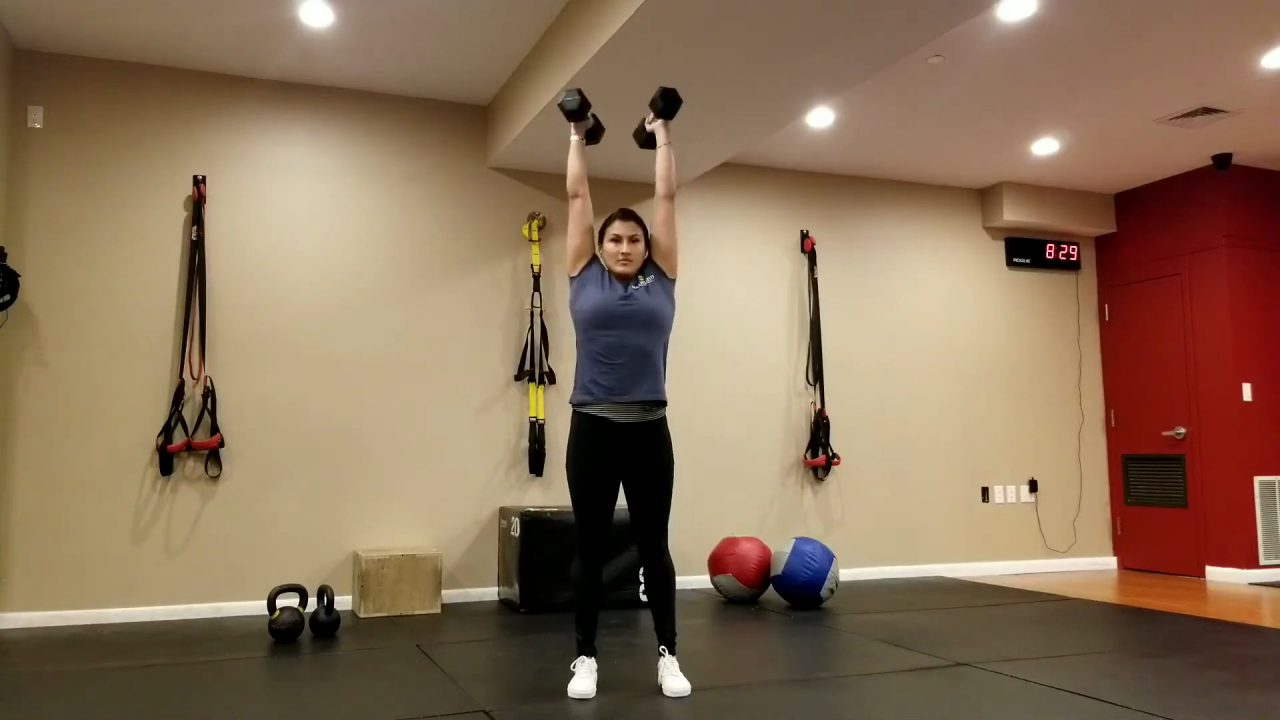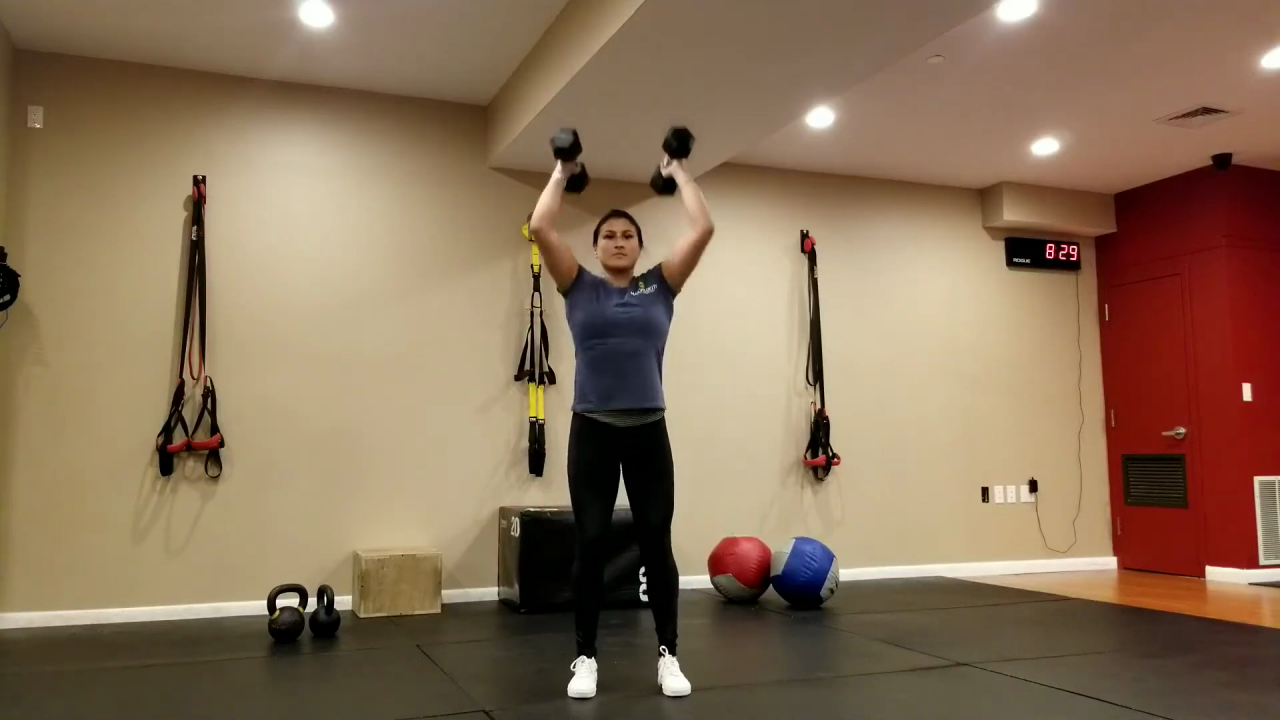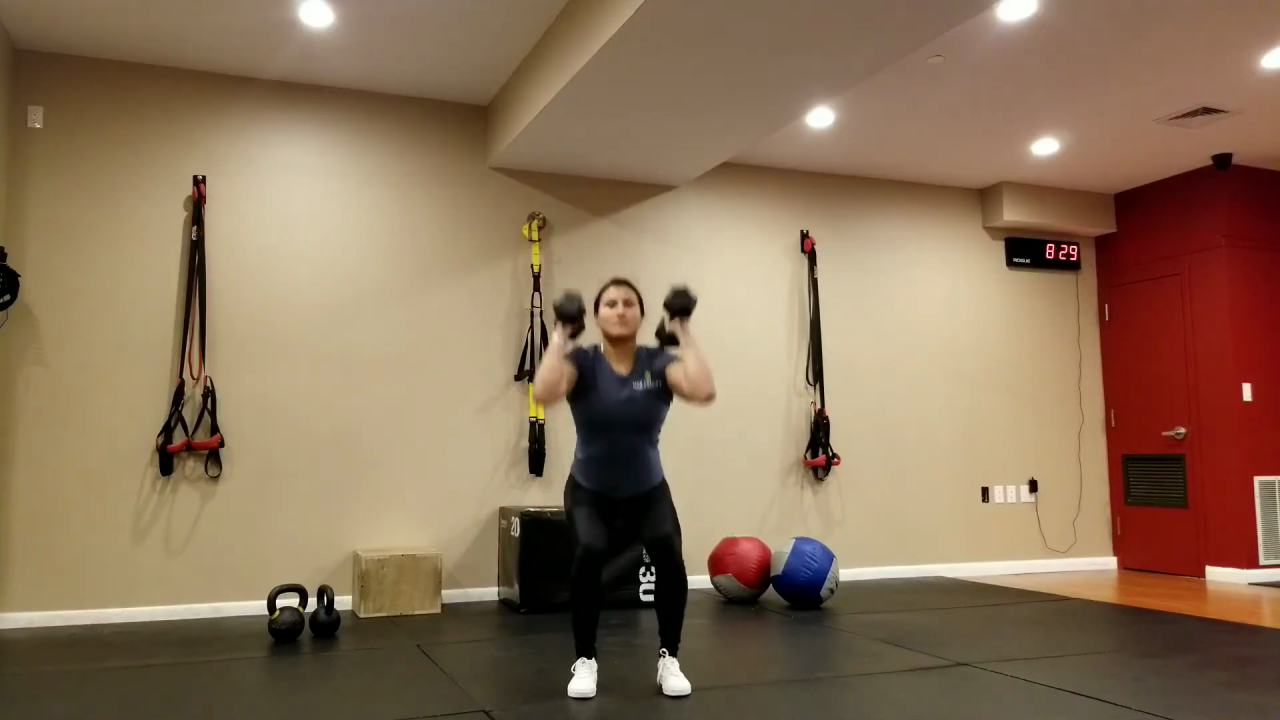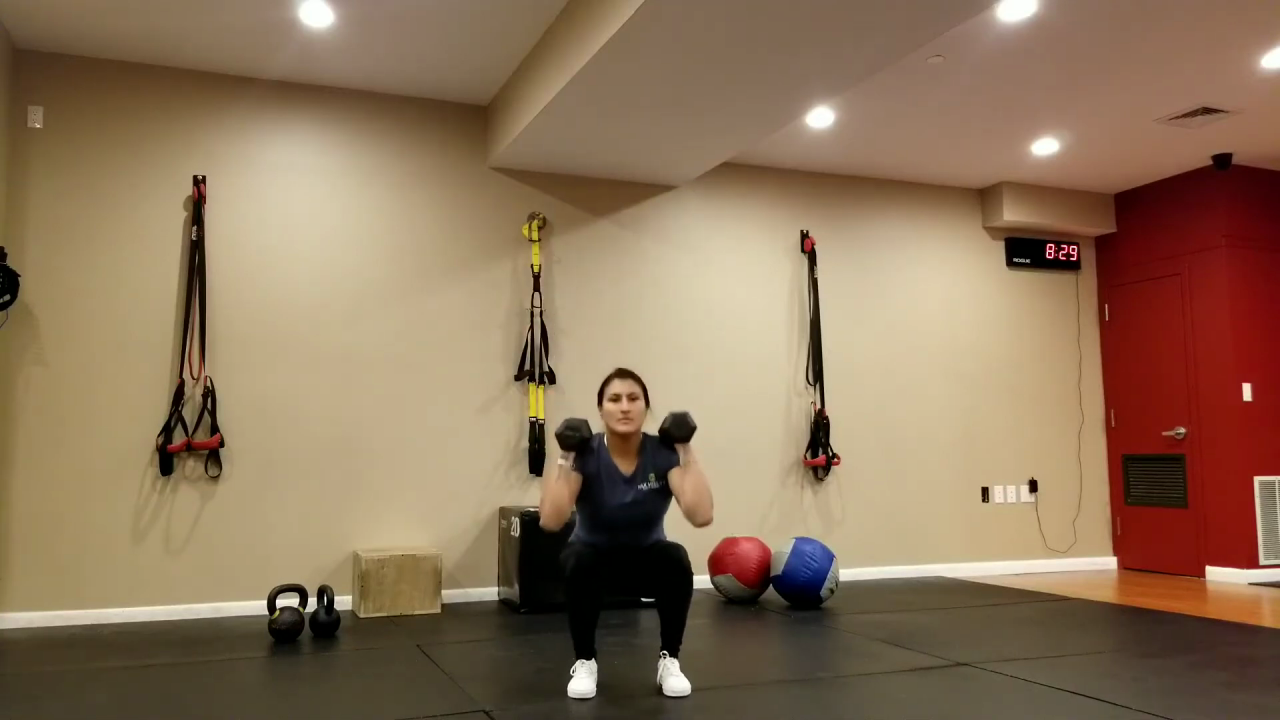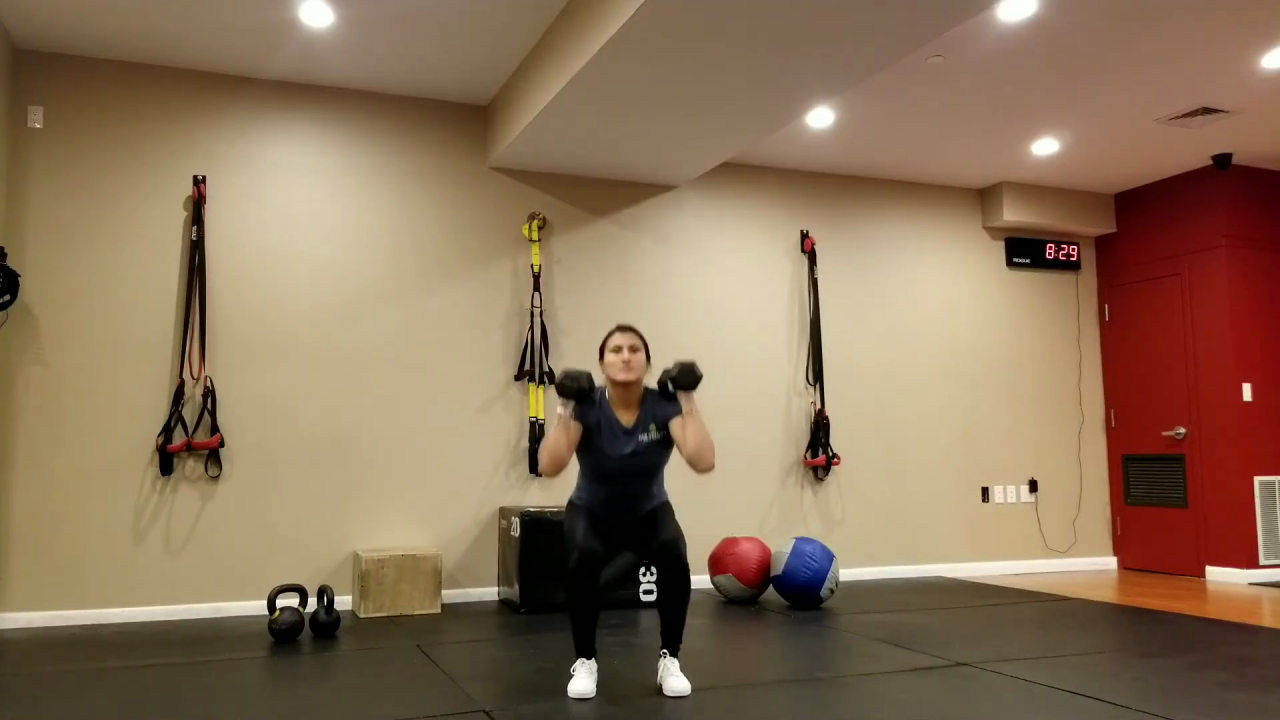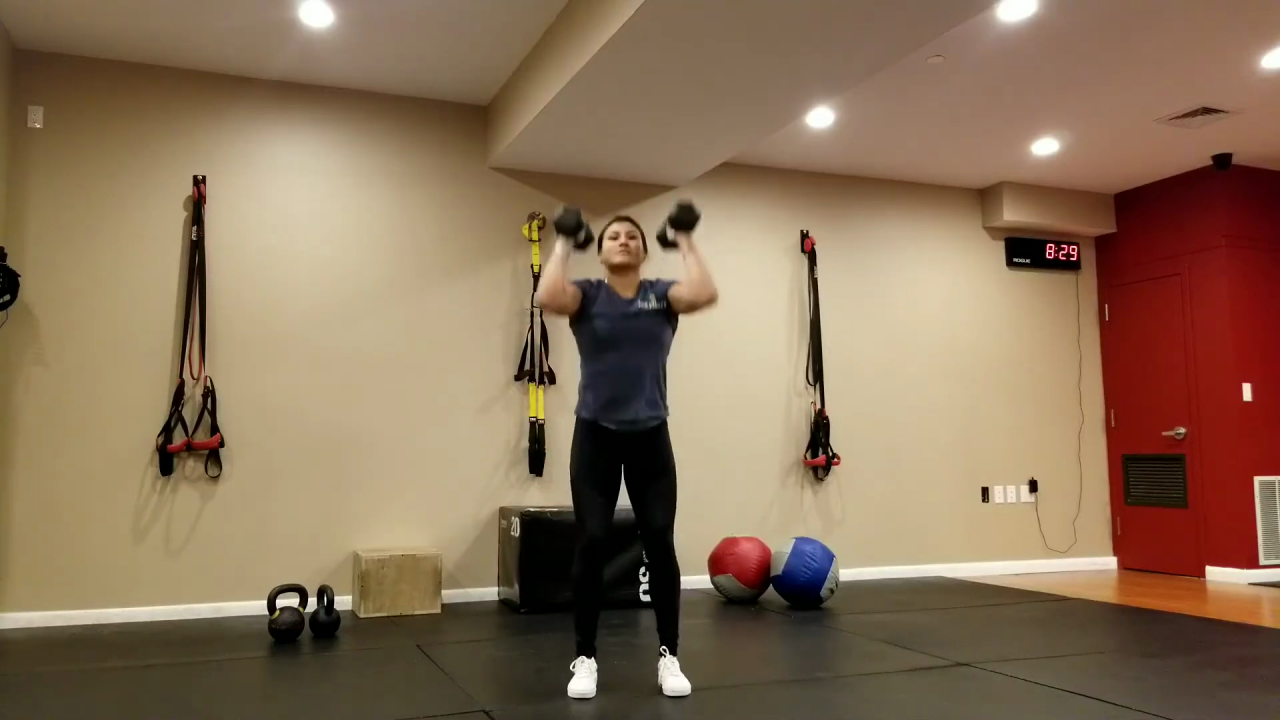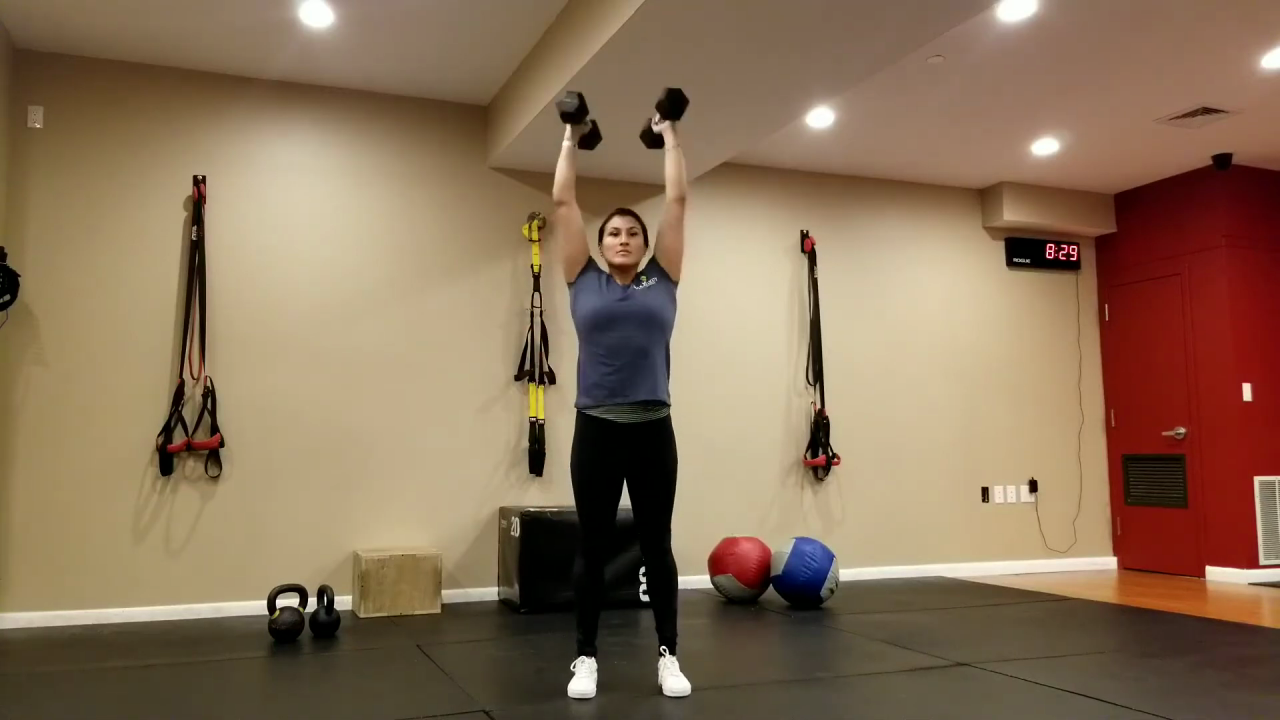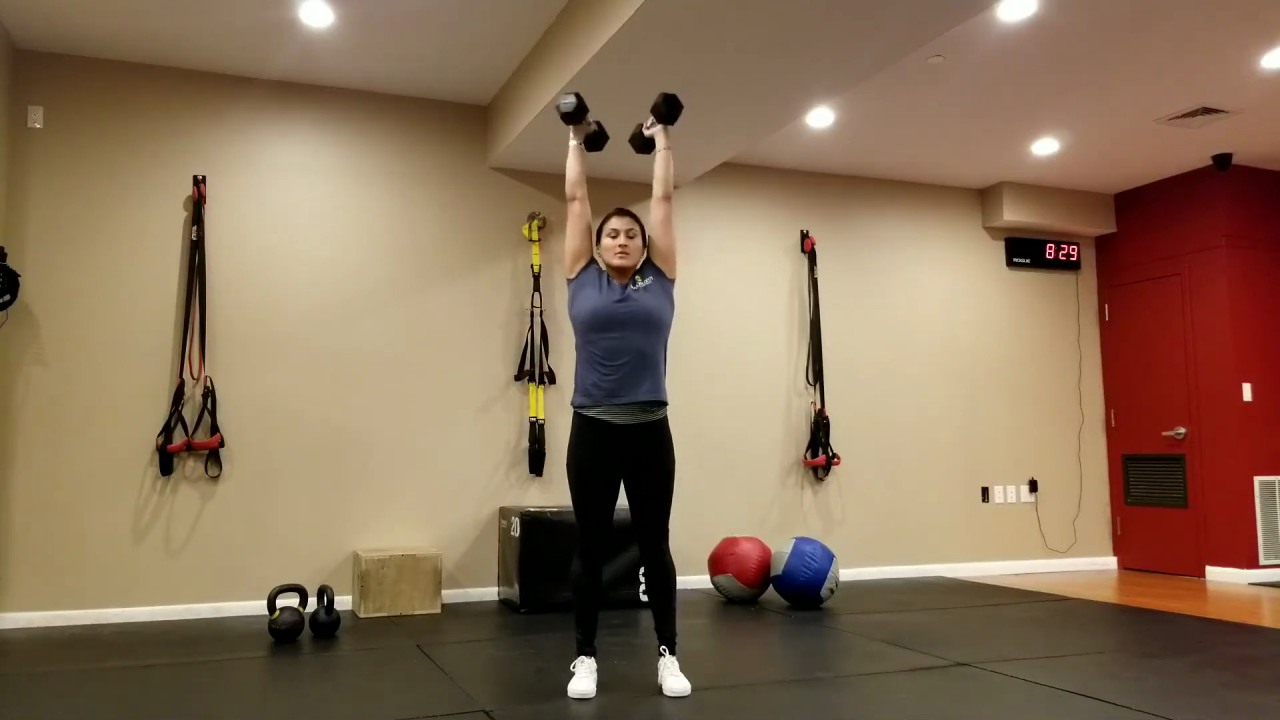
dt=0.3s
person 1, frame 1
left shoulder: (660, 280)
right shoulder: (585, 277)
left elbow: (667, 198)
right elbow: (575, 195)
left wrist: (662, 138)
right wrist: (577, 138)
left hip: (648, 429)
right hip: (592, 428)
left knee: (653, 546)
right knee: (590, 547)
left ankle: (667, 655)
right ankle: (585, 658)
person 1, frame 2
left shoulder: (659, 286)
right shoulder: (580, 287)
left elbow: (703, 229)
right elbow: (540, 229)
left wrist: (679, 175)
right wrist: (560, 175)
left hip: (648, 430)
right hip: (592, 430)
left knee: (656, 543)
right knee: (591, 544)
left ankle: (668, 655)
right ankle: (585, 658)
person 1, frame 3
left shoulder: (660, 362)
right shoulder: (580, 361)
left elbow: (705, 391)
right elbow: (543, 393)
left wrist: (685, 336)
right wrist: (560, 337)
left hip: (646, 491)
right hip: (590, 490)
left knee: (668, 553)
right knee: (589, 554)
left ankle: (668, 658)
right ankle: (585, 660)
person 1, frame 4
left shoulder: (664, 454)
right shoulder: (585, 456)
left elbow: (701, 515)
right elbow: (550, 519)
left wrist: (687, 454)
right wrist: (566, 459)
left hip: (645, 554)
right hip: (594, 553)
left knee: (676, 561)
right knee: (580, 562)
left ankle: (669, 660)
right ankle: (584, 662)
person 1, frame 5
left shoulder: (664, 406)
right shoulder: (585, 407)
left elbow: (704, 461)
right elbow: (548, 466)
left wrist: (687, 403)
right wrist: (564, 407)
left hip: (649, 513)
right hip: (592, 513)
left knee: (673, 557)
right knee: (586, 558)
left ankle: (669, 660)
right ankle: (584, 661)
person 1, frame 6
left shoulder: (663, 294)
right shoulder: (586, 294)
left elbow: (705, 294)
right elbow: (547, 299)
left wrist: (687, 246)
right wrist: (563, 247)
left hip: (649, 435)
right hip: (595, 435)
left knee: (659, 543)
right knee: (592, 542)
left ankle: (668, 656)
right ankle: (585, 659)
person 1, frame 7
left shoulder: (662, 281)
right shoulder: (584, 281)
left elbow: (677, 198)
right elbow: (563, 202)
left wrist: (670, 139)
right wrist: (570, 142)
left hip: (653, 429)
right hip: (597, 429)
left knee: (657, 545)
right knee: (593, 546)
left ankle: (668, 656)
right ankle: (585, 658)
person 1, frame 8
left shoulder: (658, 280)
right shoulder: (583, 280)
left elbow: (663, 198)
right elbow: (575, 198)
left wrist: (660, 139)
right wrist: (576, 141)
left hip: (649, 431)
right hip: (593, 430)
left knee: (654, 546)
right knee: (590, 548)
left ankle: (668, 656)
right ankle: (585, 658)
